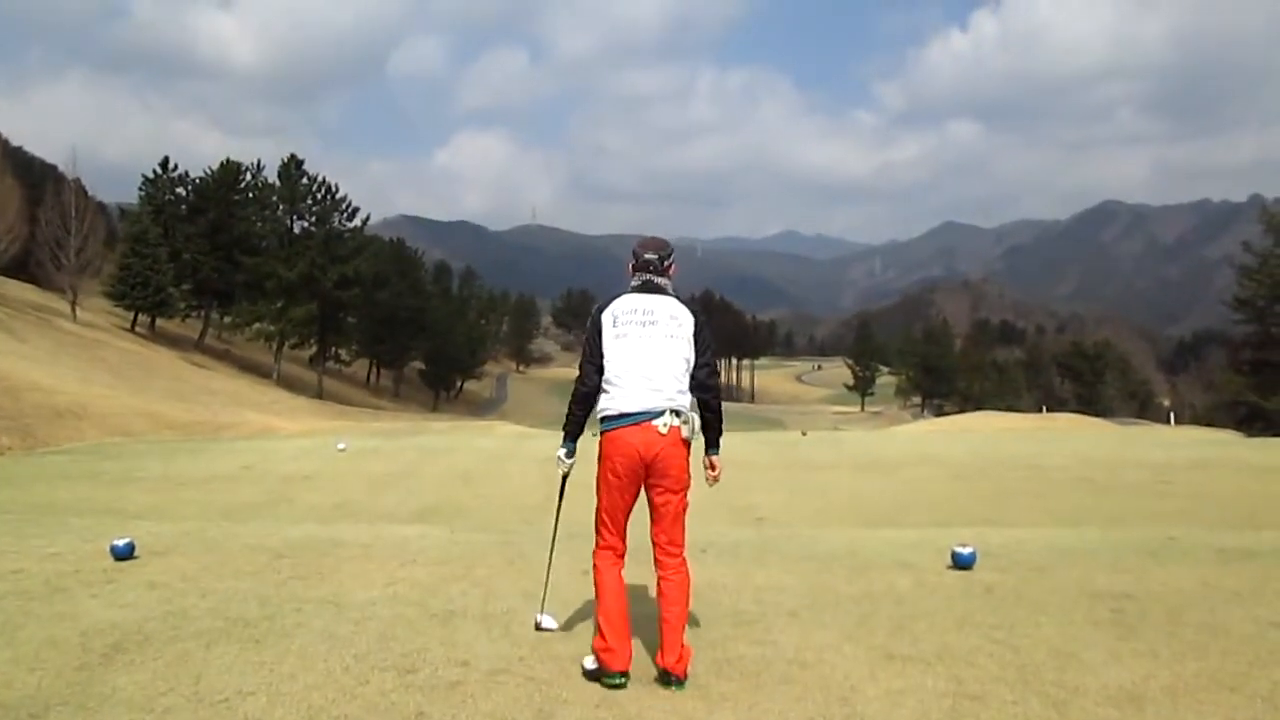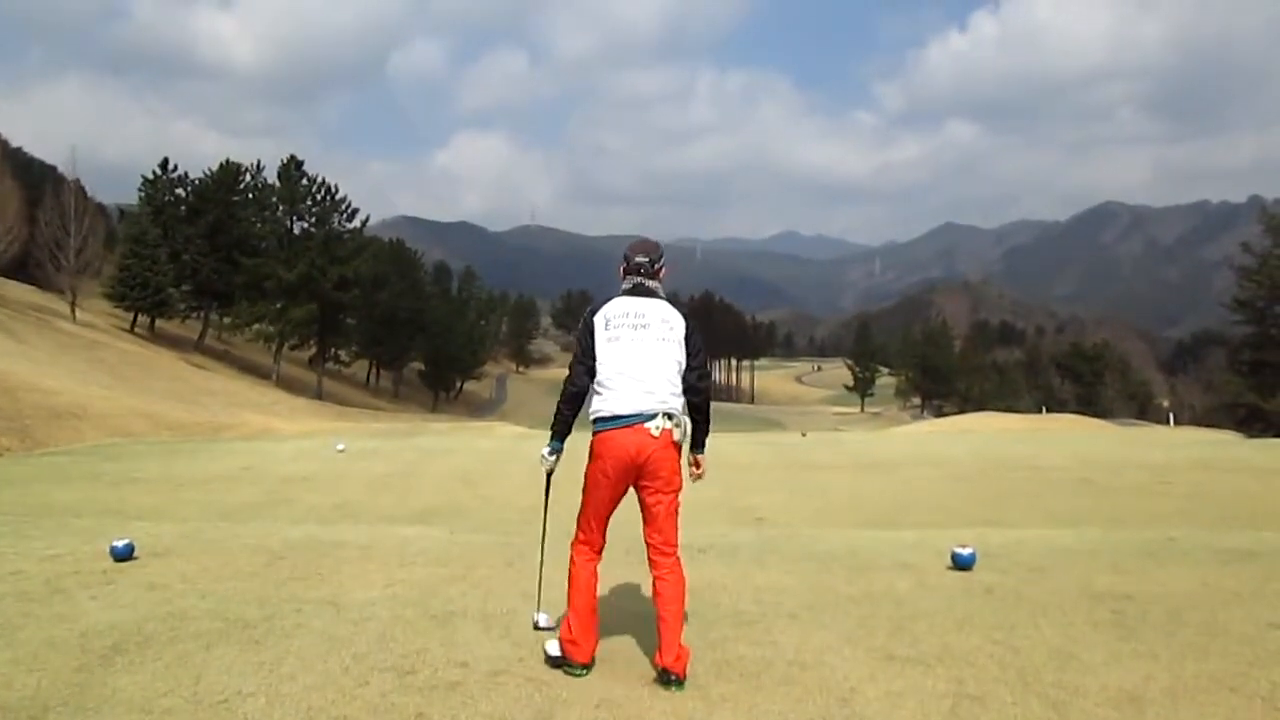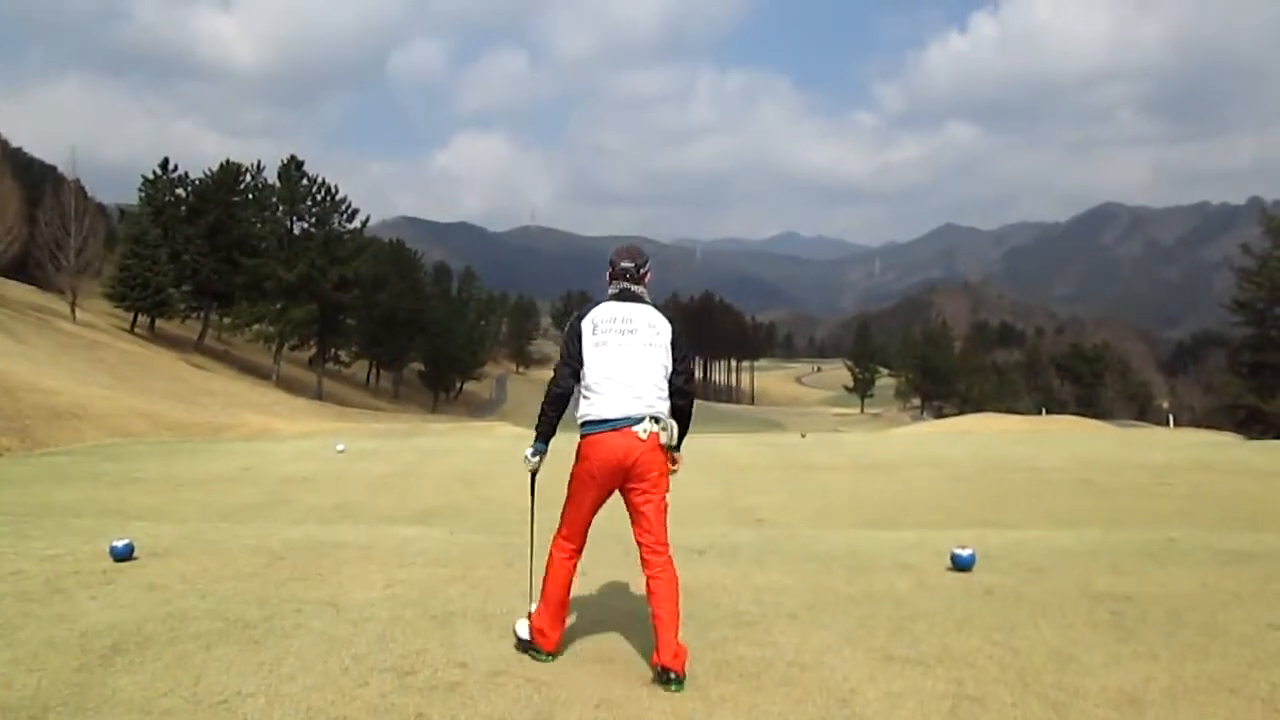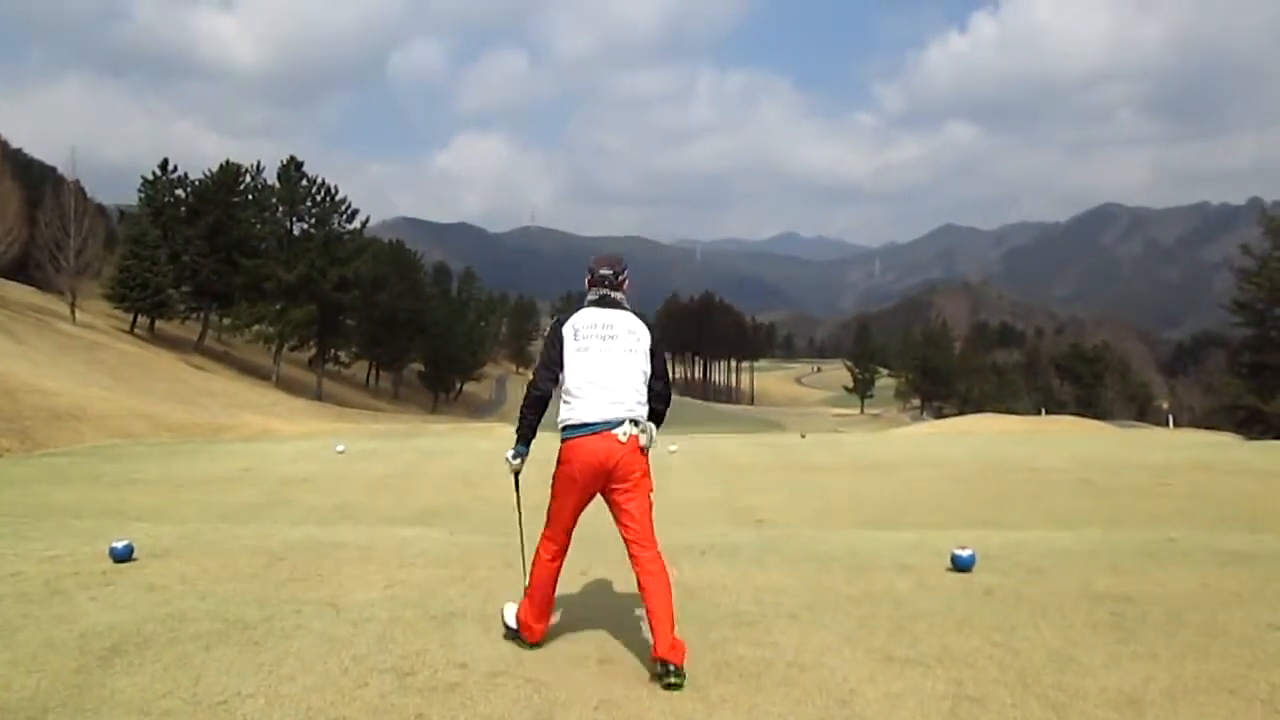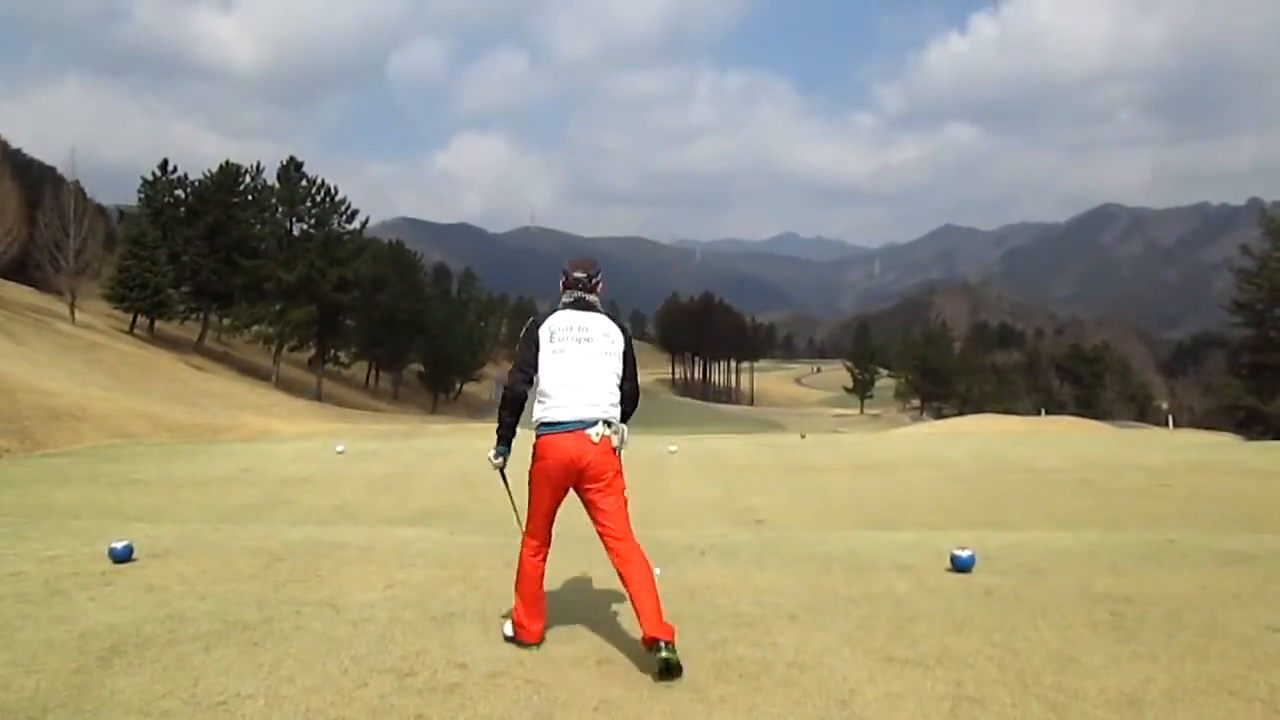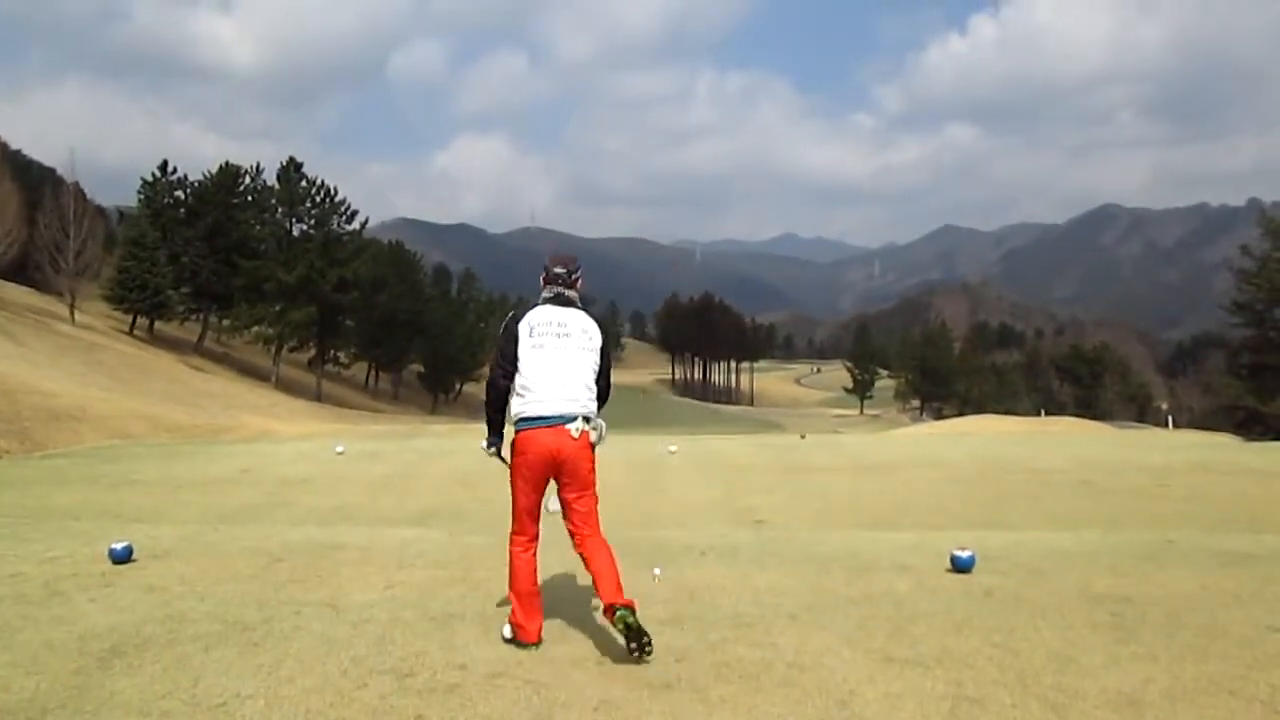
dt=0.1s
person 1, frame 1
left shoulder: (608, 312)
right shoulder: (688, 317)
left elbow: (588, 382)
right elbow: (707, 385)
left wrist: (569, 442)
right wrist: (712, 447)
left hip: (621, 436)
right hip: (671, 436)
left knee: (609, 548)
right knee: (671, 552)
left ankle: (612, 659)
right ankle: (674, 661)
person 1, frame 2
left shoulder: (600, 315)
right shoulder: (679, 320)
left elbow: (577, 383)
right elbow: (698, 387)
left wrist: (556, 441)
right wrist: (698, 446)
left hip: (611, 438)
right hip: (662, 439)
left knee: (588, 545)
right knee: (665, 553)
left ankle: (576, 649)
right ankle: (672, 662)
person 1, frame 3
left shoulder: (587, 320)
right shoulder: (664, 324)
left elbow: (562, 384)
right elbow: (684, 389)
left wrist: (540, 442)
right wrist: (675, 443)
left hip: (599, 441)
right hip: (648, 442)
left knee: (569, 542)
right knee: (657, 552)
left ankle: (544, 635)
right ankle: (671, 660)
person 1, frame 4
left shoulder: (567, 325)
right shoulder: (642, 329)
left elbow: (540, 388)
right elbow: (660, 393)
left wrist: (521, 444)
right wrist: (645, 434)
left hip: (580, 445)
right hip: (628, 445)
left knee: (554, 542)
right knee: (645, 550)
left ankle: (530, 624)
right ankle: (668, 655)
person 1, frame 5
left shoulder: (541, 326)
right shoulder: (615, 331)
left elbow: (516, 388)
right elbow: (629, 396)
left wrist: (502, 443)
left hip: (553, 442)
right hip: (600, 444)
left knee: (535, 540)
right knee: (621, 540)
left ankle: (526, 628)
right ankle: (658, 639)
person 1, frame 6
left shoulder: (521, 321)
right shoulder: (593, 327)
left elbow: (499, 382)
right elbow: (602, 389)
left wrist: (493, 435)
left hip: (532, 436)
right hip: (578, 438)
left knee: (524, 536)
right knee: (587, 533)
left ankle: (526, 627)
right ankle: (619, 608)
